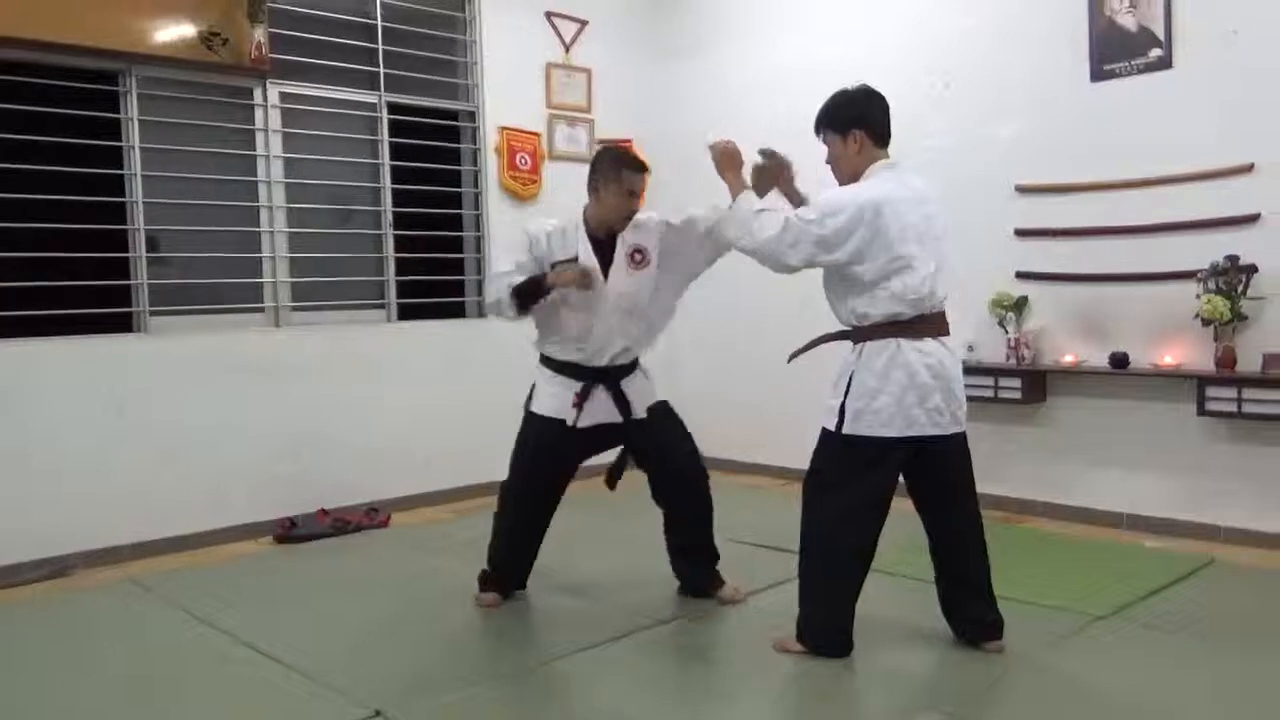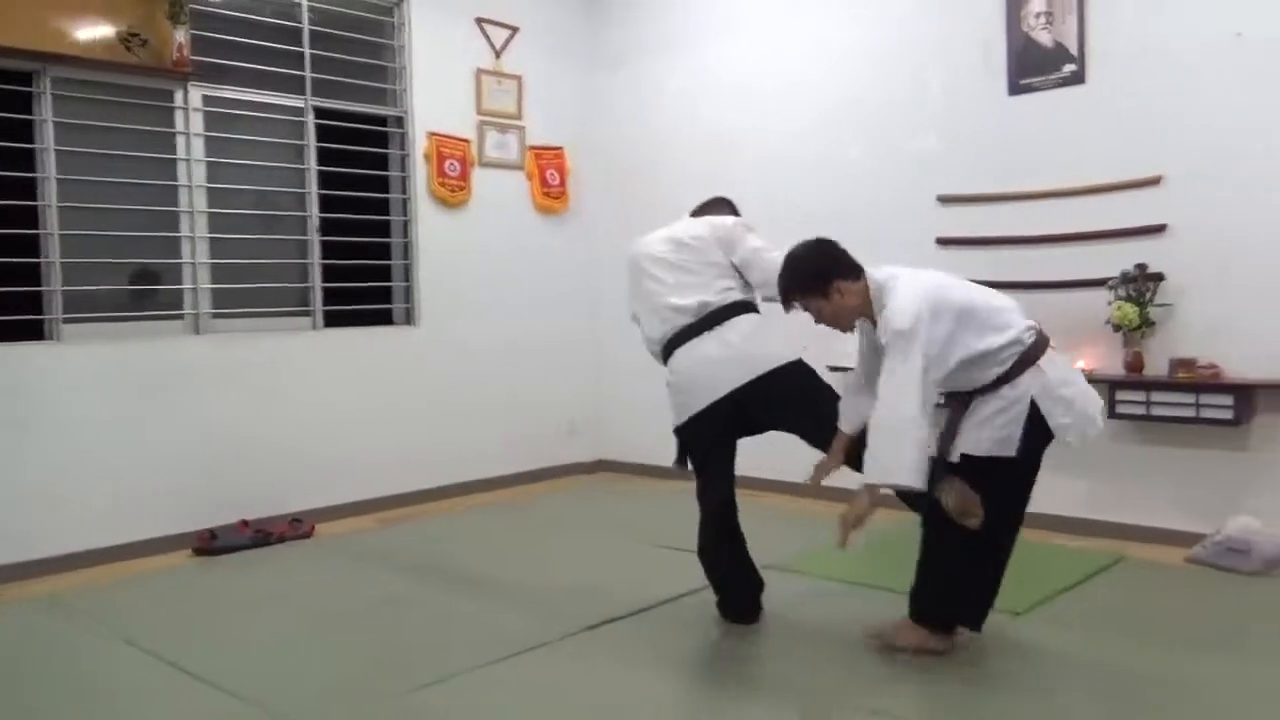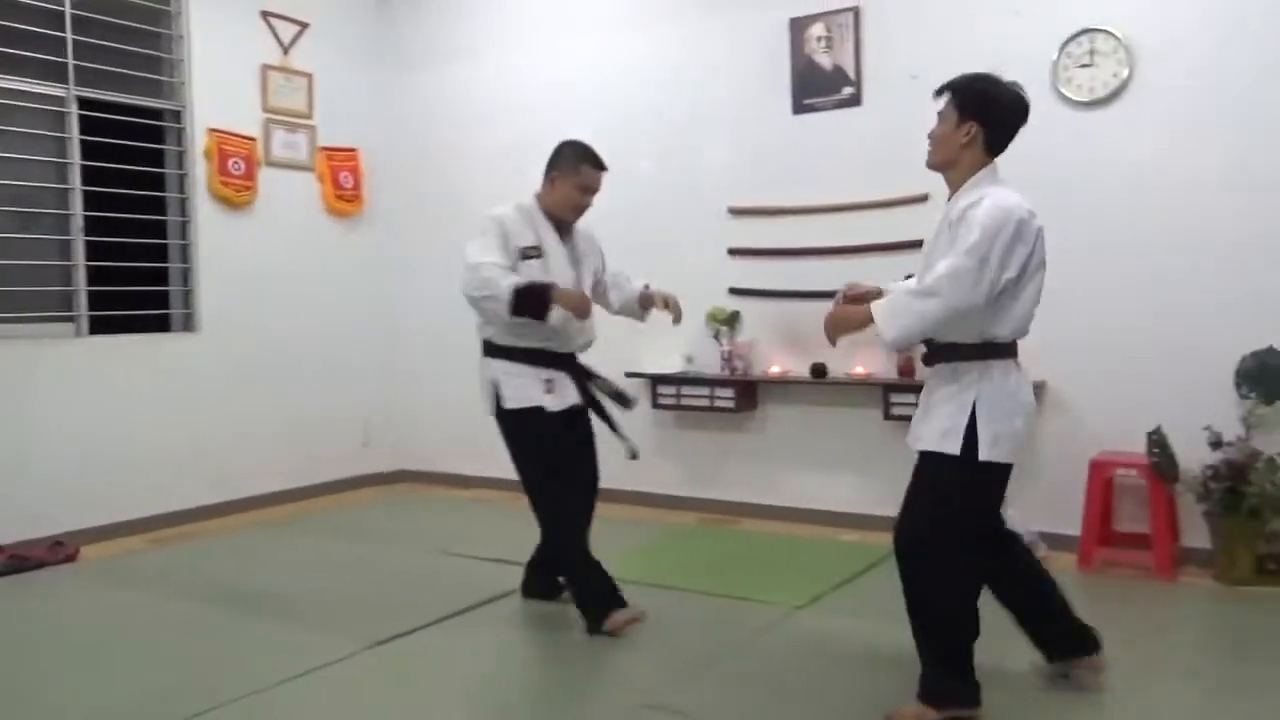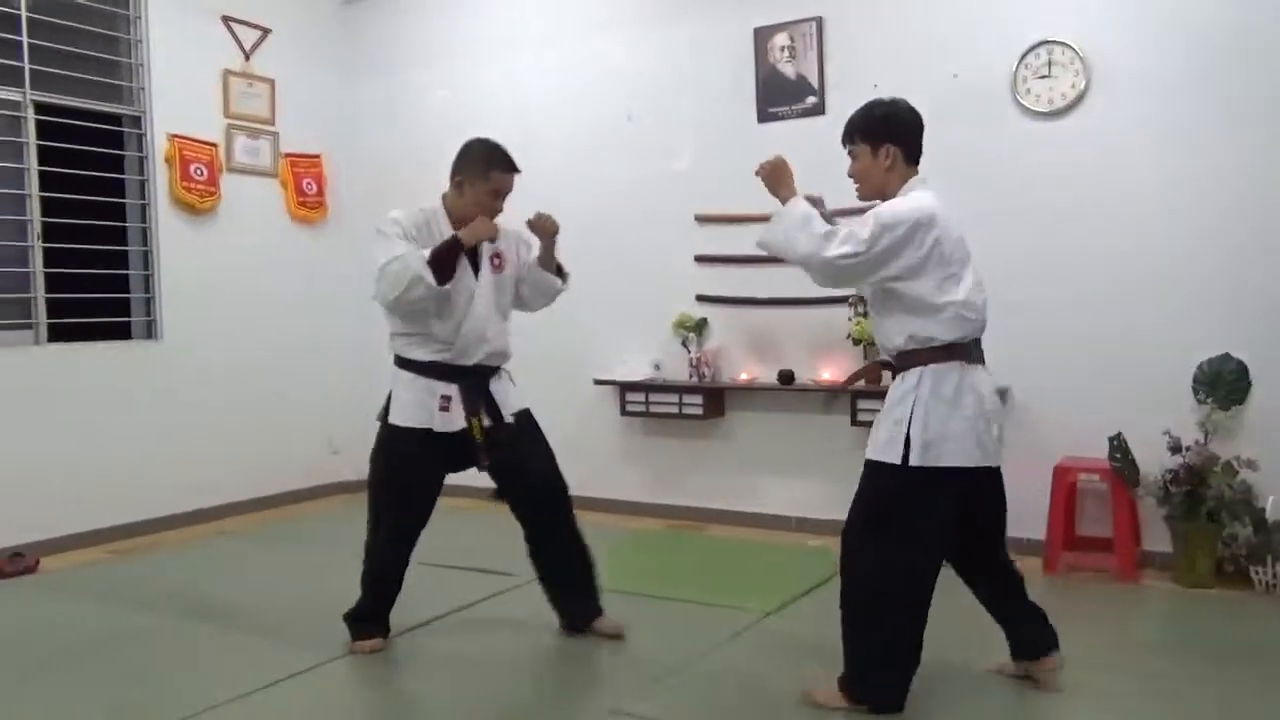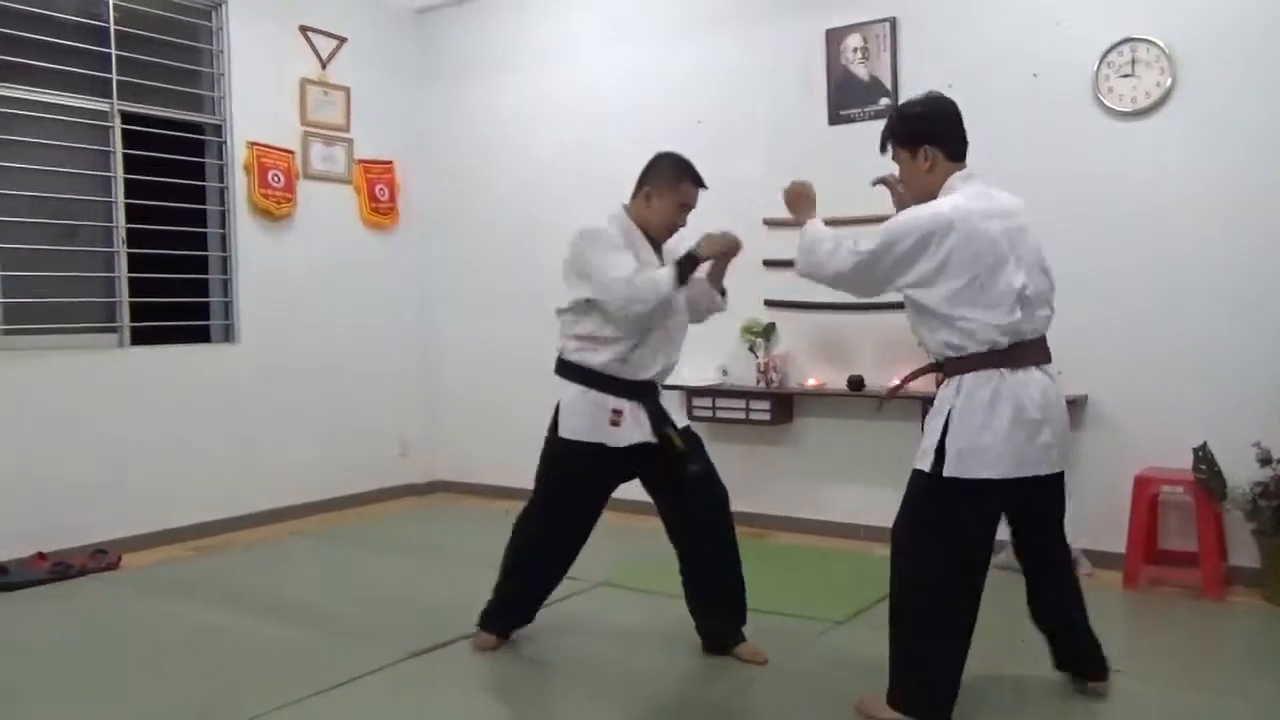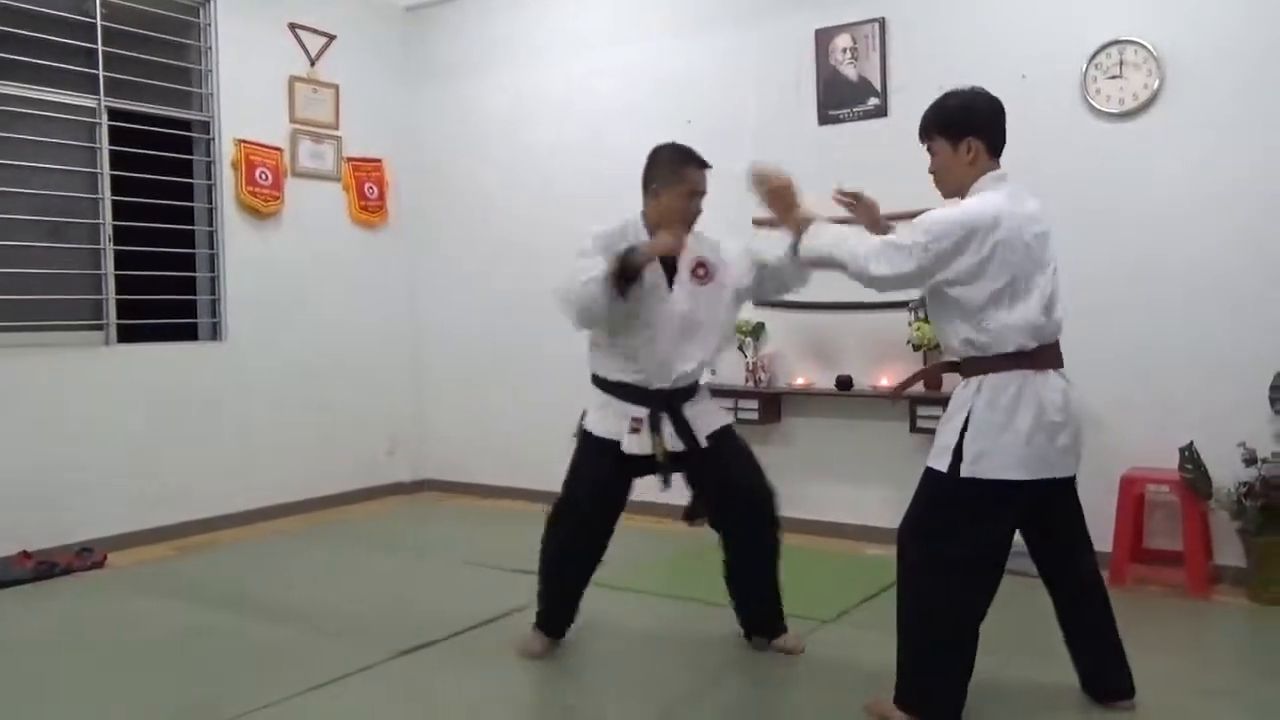
dt=0.7s
person 1, frame 1
left shoulder: (857, 203)
right shoulder: (914, 194)
left elbow: (774, 243)
left wrist: (736, 185)
right wrist: (794, 195)
left hip: (884, 372)
right hip: (935, 363)
left knee: (837, 503)
right knee: (949, 503)
left ankle: (823, 632)
right ankle: (982, 624)
person 1, frame 2
left shoulder: (909, 313)
right shoulder: (880, 296)
left elbow: (901, 406)
right elbow: (869, 378)
right wrist: (841, 441)
left hip: (1027, 394)
right hip: (998, 389)
left ankle: (936, 622)
right ankle: (941, 620)
person 1, frame 3
left shoulder: (998, 210)
right shoulder: (969, 205)
left elbow: (950, 294)
left wrist: (870, 311)
right wrist: (879, 301)
left hip: (978, 394)
right hip: (963, 388)
left knee: (927, 542)
right knee: (975, 534)
right ankle: (1074, 647)
person 1, frame 4
left shoulder: (906, 217)
right shoulder: (920, 214)
left elbow: (831, 260)
right elbow: (854, 263)
left wrist: (788, 198)
right wrist: (816, 219)
left hip: (931, 398)
right hip: (961, 394)
left knee: (878, 544)
right knee: (974, 539)
left ankle: (870, 686)
right ankle: (1036, 649)
person 1, frame 5
left shoulder: (931, 222)
right shoulder: (1006, 208)
left elbow: (847, 268)
left wrist: (805, 218)
left hip: (980, 402)
right hip: (1034, 392)
left knee: (929, 553)
right knee: (1042, 542)
right ankle: (1084, 662)
person 1, frame 6
left shoulder: (972, 220)
right shoulder: (1021, 209)
left elbow: (884, 265)
right elbow: (926, 257)
left wrist: (799, 223)
right wrist: (883, 227)
left hip: (998, 406)
right hip: (1042, 398)
left knee: (935, 550)
right knee: (1063, 546)
person 2, frame 1
left shoulder: (656, 234)
right shoulder: (545, 238)
left elbow: (709, 239)
right elbow: (498, 294)
right wrist: (545, 283)
left hip: (627, 388)
right hip: (565, 392)
left knee: (684, 472)
right knee: (530, 489)
left ankle: (701, 575)
right ankle: (501, 578)
person 2, frame 2
left shoulder: (641, 253)
right shoulder: (727, 227)
right elbow: (778, 275)
left hip: (690, 374)
right hip: (749, 352)
left knee: (715, 501)
right knee: (842, 427)
left ankle: (738, 600)
person 2, frame 3
left shoulder: (579, 238)
right shoulder: (505, 224)
left elbow: (606, 288)
right elbow: (481, 285)
left wrist: (646, 298)
right wrist: (550, 293)
left hip: (563, 377)
right hip: (519, 380)
left knee: (579, 486)
right knee: (557, 493)
left ankle: (544, 578)
right ankle: (599, 603)
person 2, frame 4
left shoulder: (503, 240)
right shoulder: (404, 226)
left elbow: (534, 296)
right elbow: (395, 291)
left wrist: (548, 250)
right wrist: (457, 245)
left hip: (490, 391)
right hip: (423, 396)
left knee: (545, 493)
right knee: (395, 513)
left ankle: (580, 609)
right ankle: (369, 619)
person 2, frame 5
left shoulder: (660, 253)
right shoulder: (598, 239)
left elbow: (695, 309)
right elbow: (637, 297)
left wrist: (716, 268)
right wrist: (697, 260)
left hip: (650, 406)
right hip: (590, 406)
left knee: (704, 509)
right knee: (554, 519)
left ankle: (723, 630)
right ankle: (503, 616)
person 2, frame 6
left shoulder: (713, 253)
right shoulder: (610, 245)
left elbow: (774, 278)
right elbow: (583, 306)
right wrist: (641, 258)
left hip: (688, 412)
right hip: (619, 415)
left knee: (750, 506)
right knee: (575, 524)
left ankle: (764, 624)
right ankle: (550, 622)
